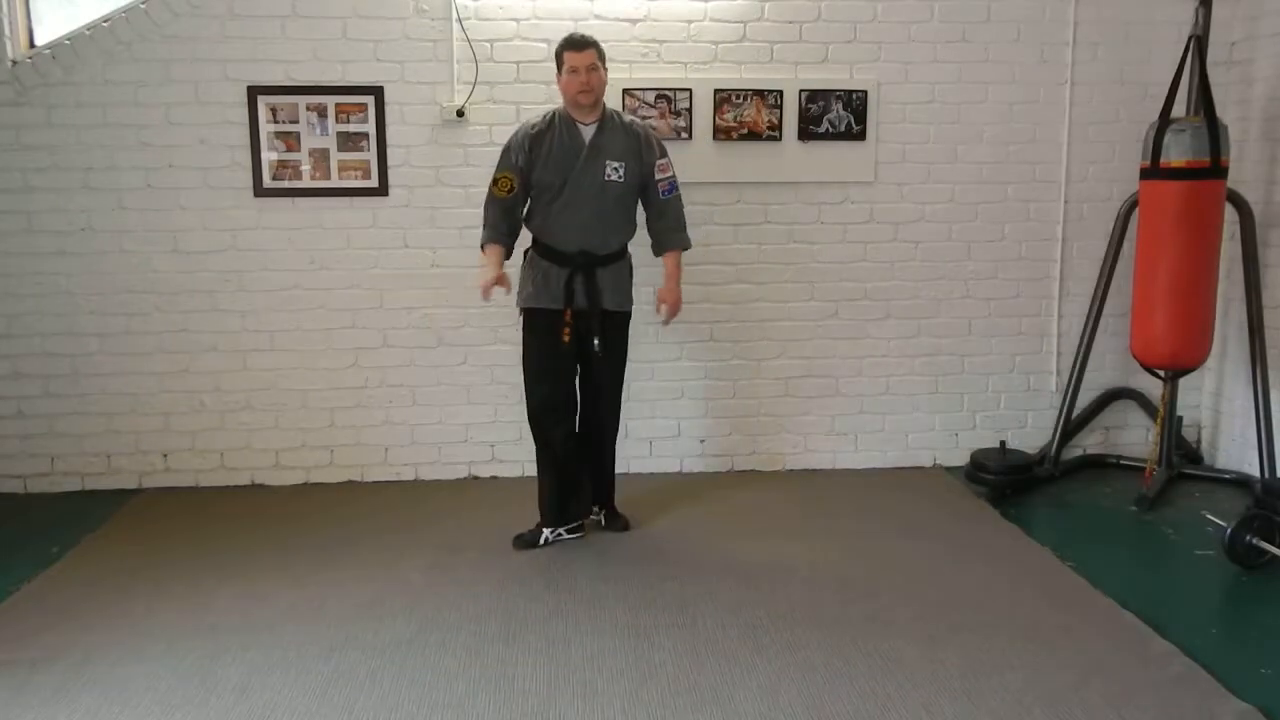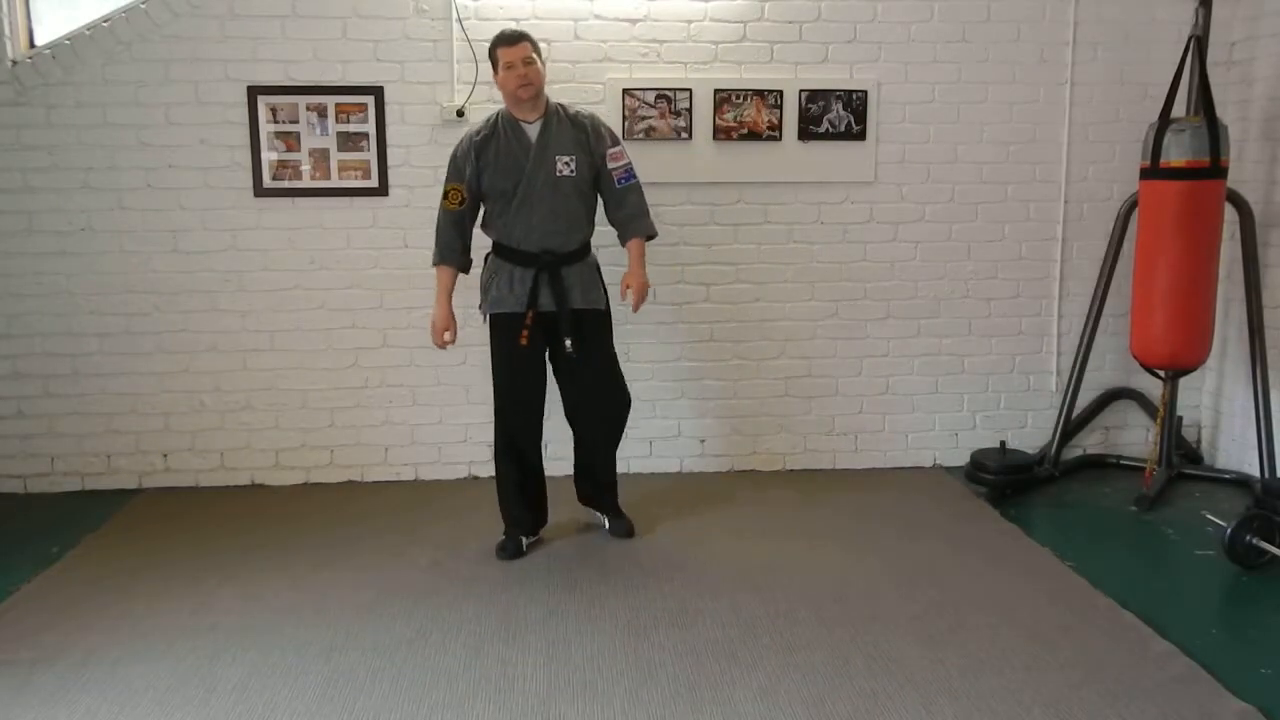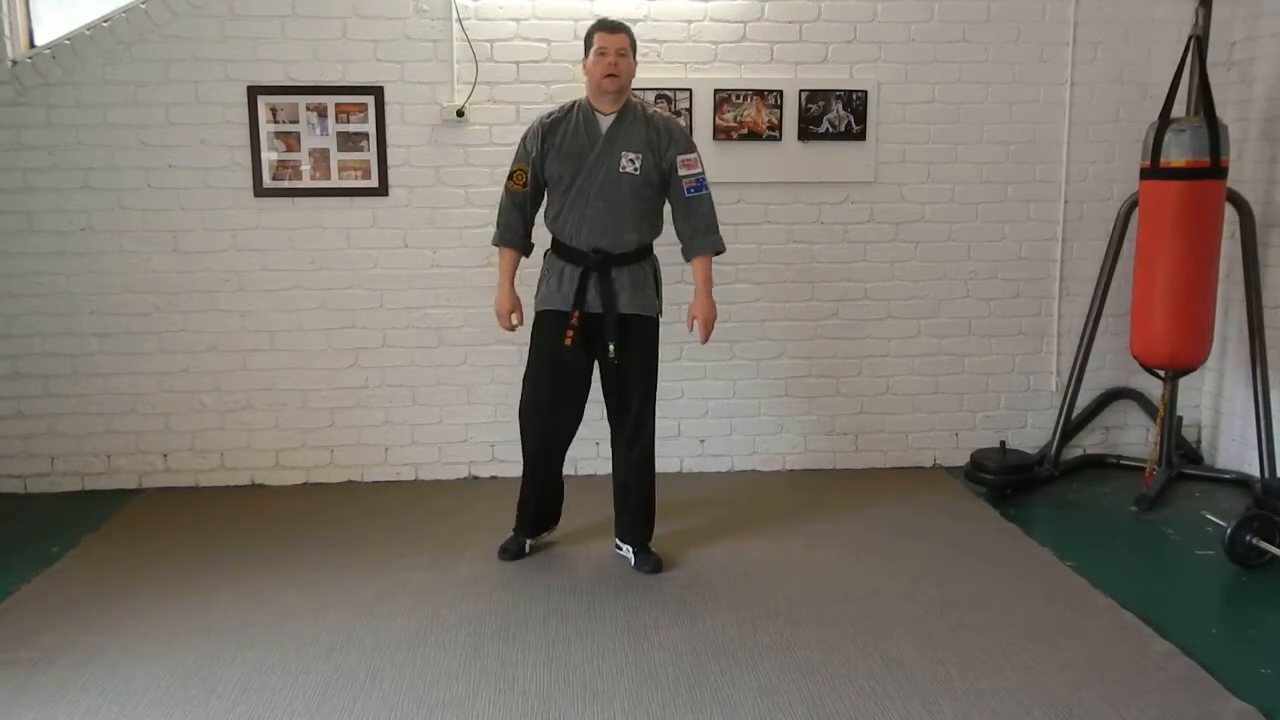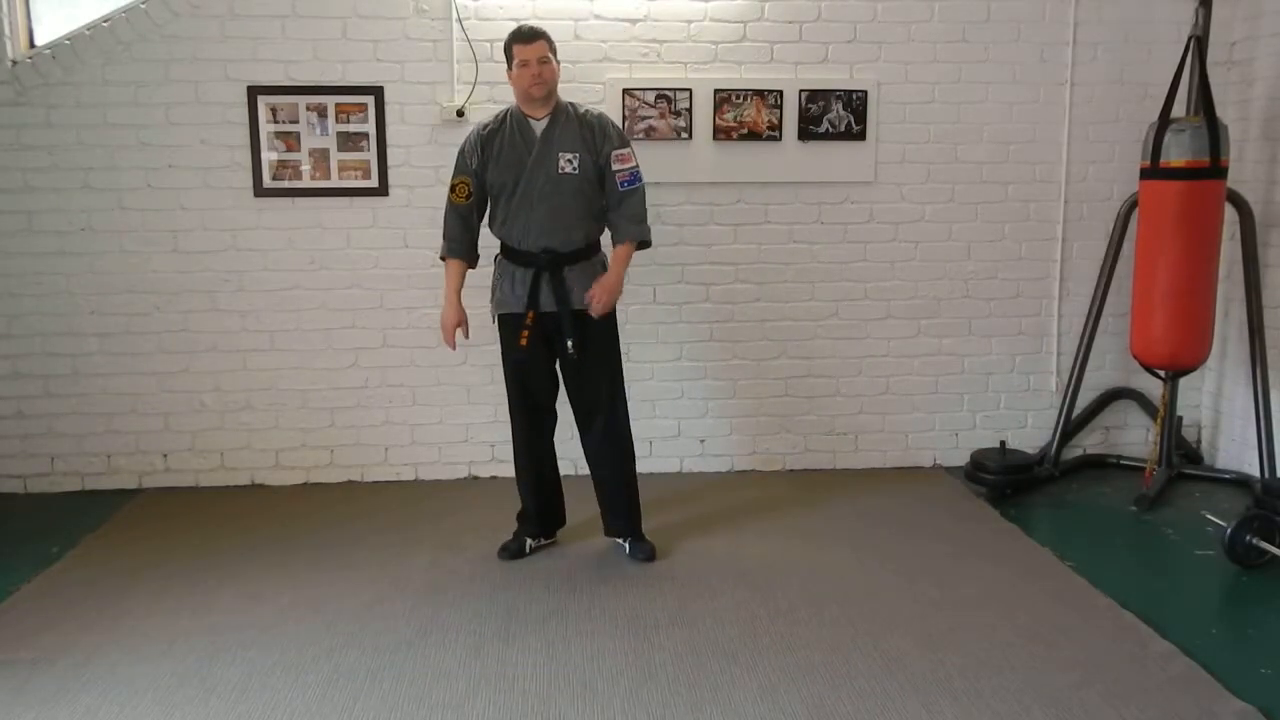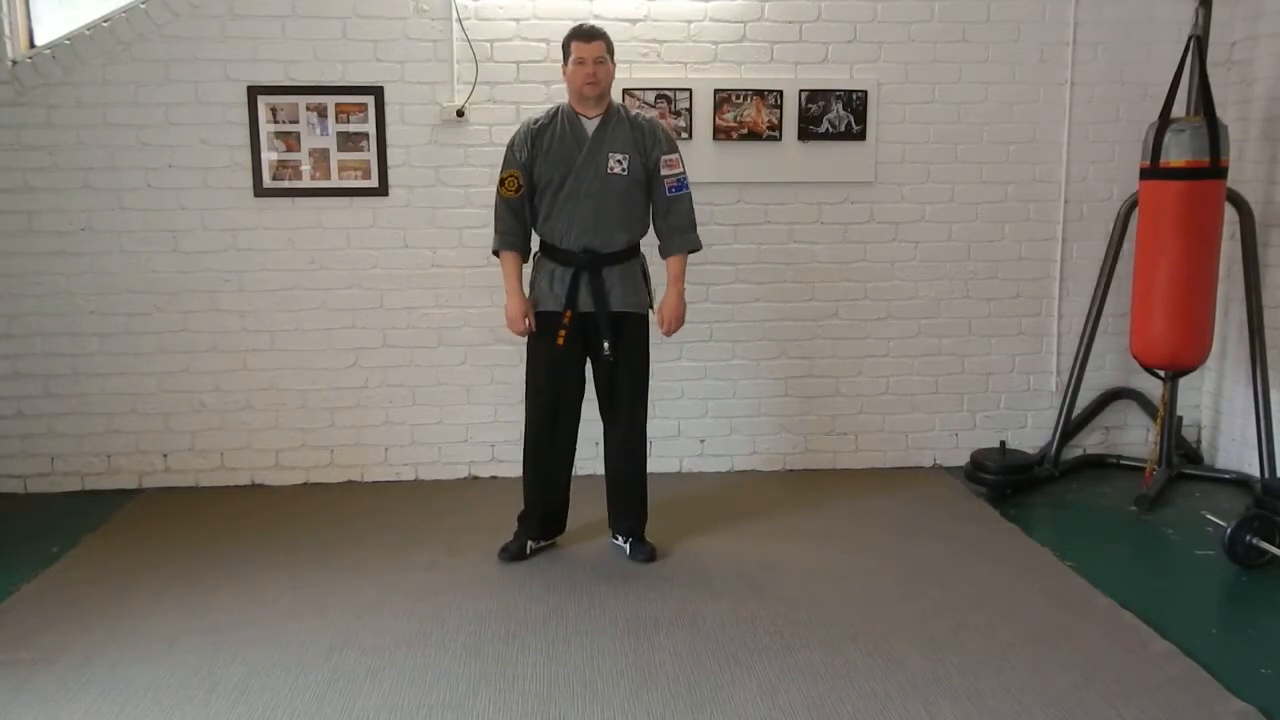
dt=1s
person 1, frame 1
left shoulder: (637, 139)
right shoulder: (530, 139)
left elbow: (664, 213)
right elbow: (501, 209)
left wrist: (672, 279)
right wrist: (494, 266)
left hip: (608, 283)
right hip: (548, 284)
left knee: (602, 402)
right knee: (549, 403)
left ankle: (598, 501)
right ankle: (562, 515)
person 1, frame 2
left shoulder: (587, 130)
right shoulder: (476, 146)
left elbow: (624, 199)
right elbow: (453, 225)
left wrist: (636, 265)
right wrist: (443, 304)
left hip: (577, 282)
right hip: (512, 288)
left knee: (603, 402)
right knee: (516, 413)
left ankle: (600, 496)
right ankle: (522, 524)
person 1, frame 3
left shoulder: (664, 133)
right shoulder: (548, 130)
left elbow: (694, 214)
right elbow: (516, 210)
left wrist: (703, 291)
right wrist: (505, 285)
left hip: (631, 289)
right hip: (563, 286)
left knee: (633, 420)
right knee: (543, 411)
left ankle: (633, 536)
right ankle: (532, 523)
person 1, frame 4
left shoulder: (596, 129)
right shoulder: (484, 141)
left elbow: (629, 204)
right elbow: (461, 221)
left wrist: (614, 274)
right wrist: (452, 299)
left hip: (584, 287)
right hip: (518, 289)
left knee: (603, 409)
right knee: (530, 414)
left ankle: (624, 525)
right ankle: (538, 524)
person 1, frame 5
left shoulder: (647, 134)
right shoulder: (533, 136)
left elbow: (674, 216)
right elbow: (511, 219)
left wrist: (674, 291)
right wrist: (514, 292)
left hip: (621, 287)
right hip: (554, 288)
left knee: (625, 414)
right knee: (547, 414)
left ankle: (628, 527)
right ankle: (538, 526)
